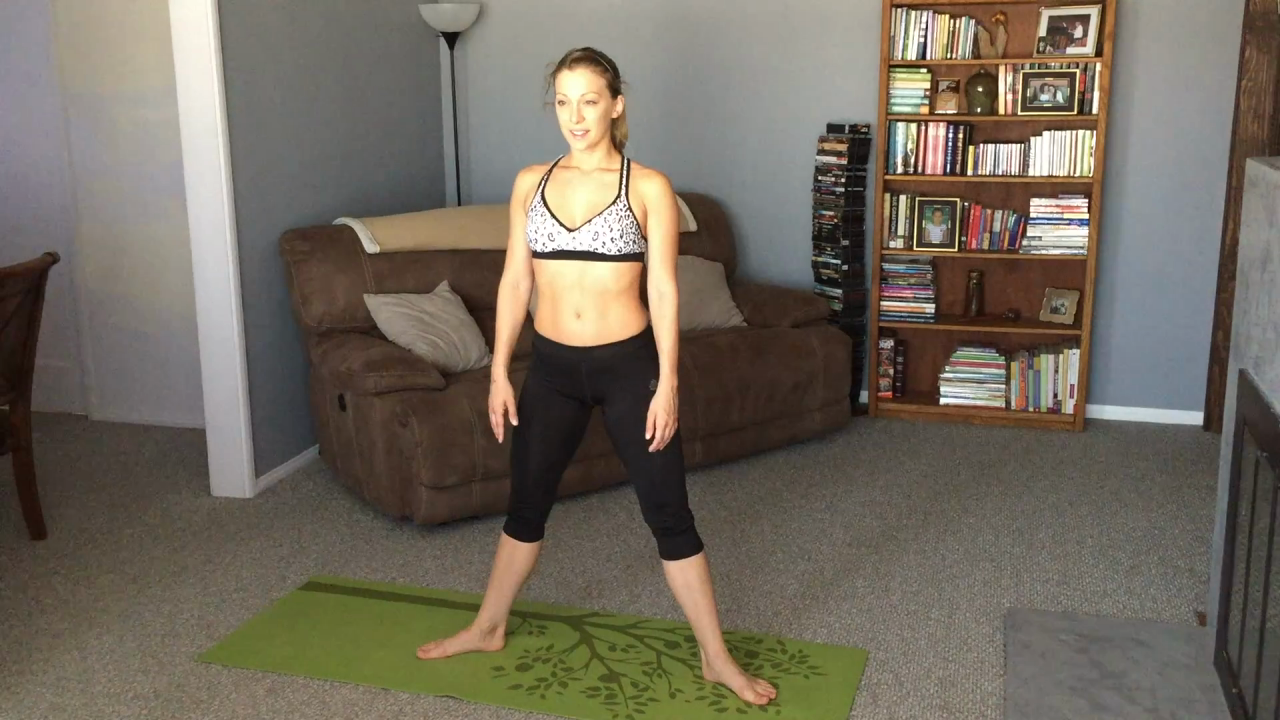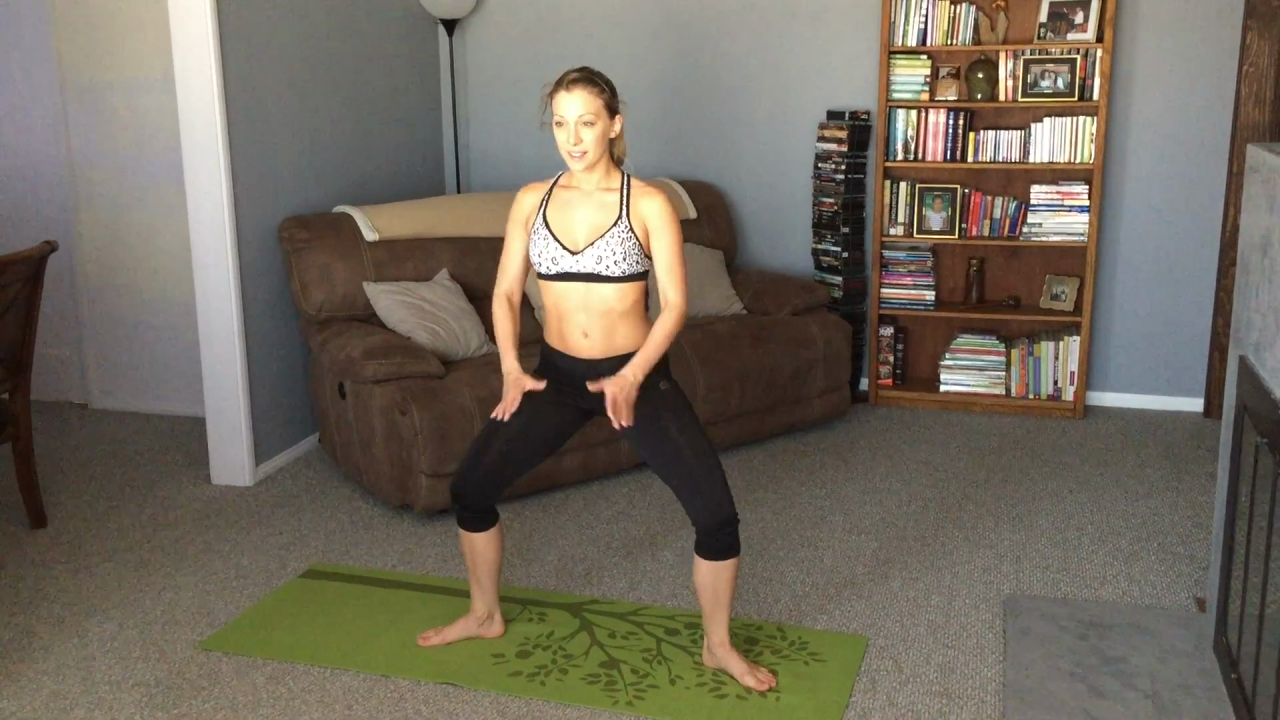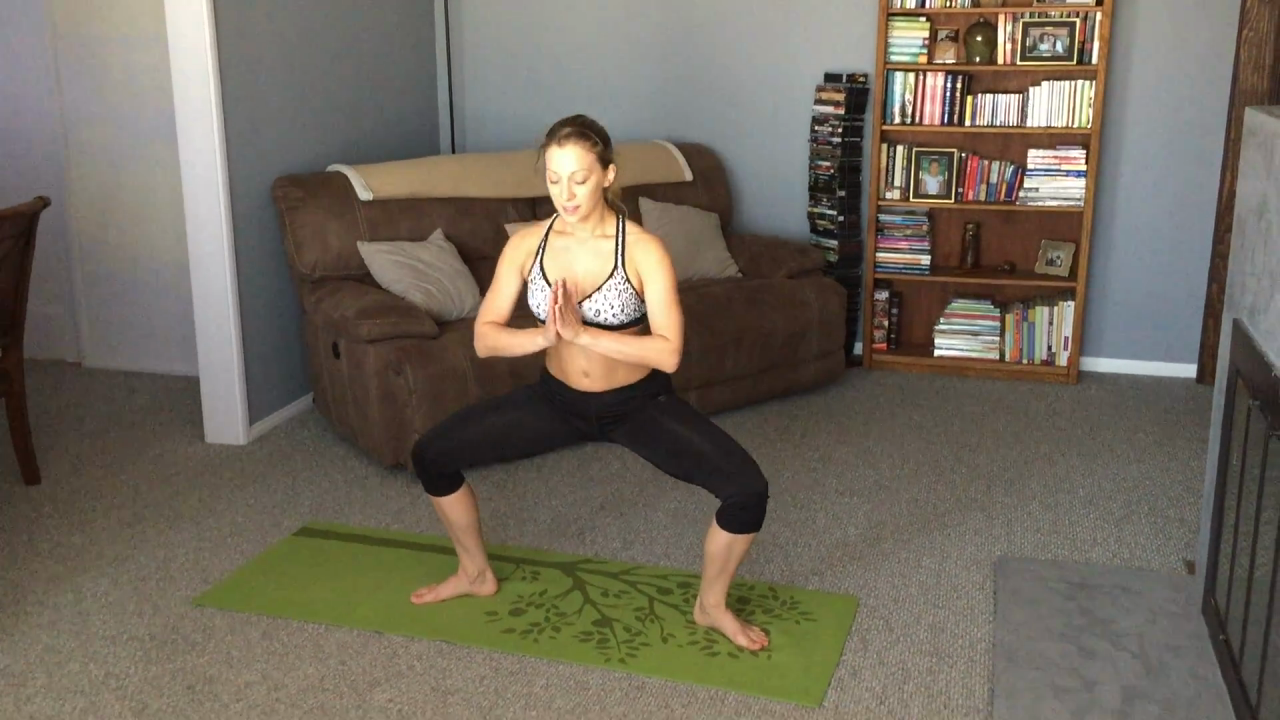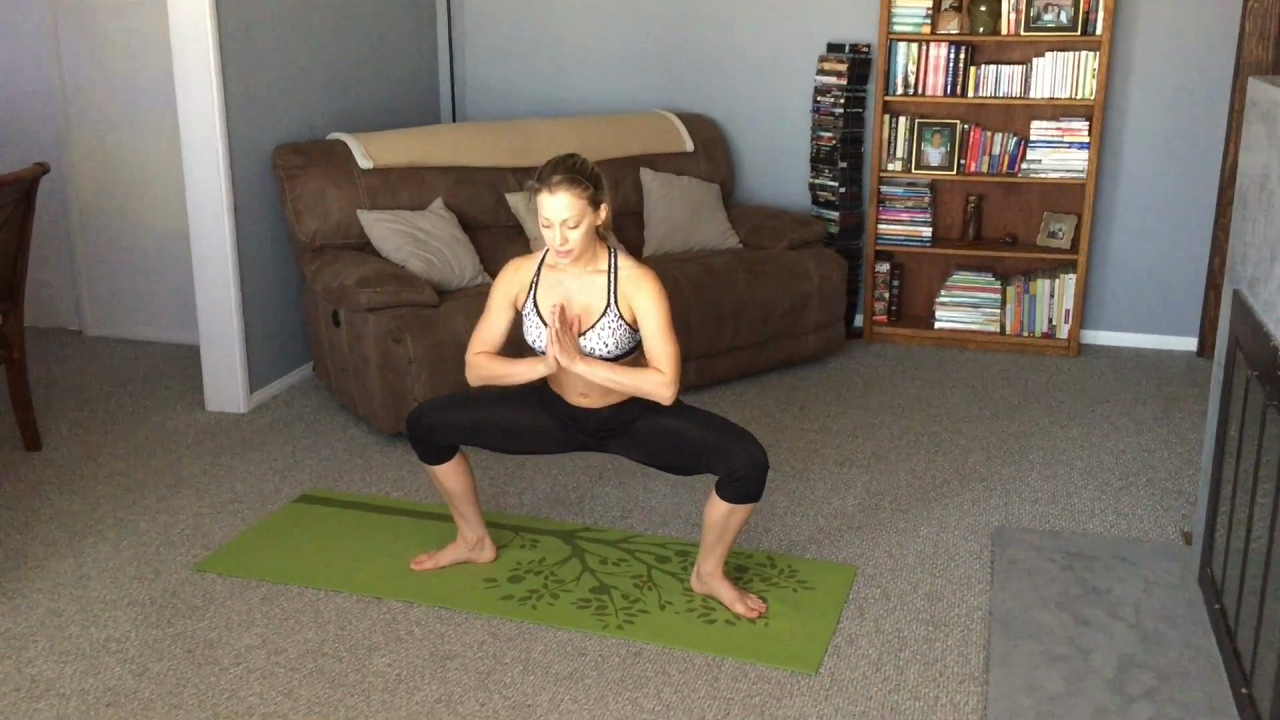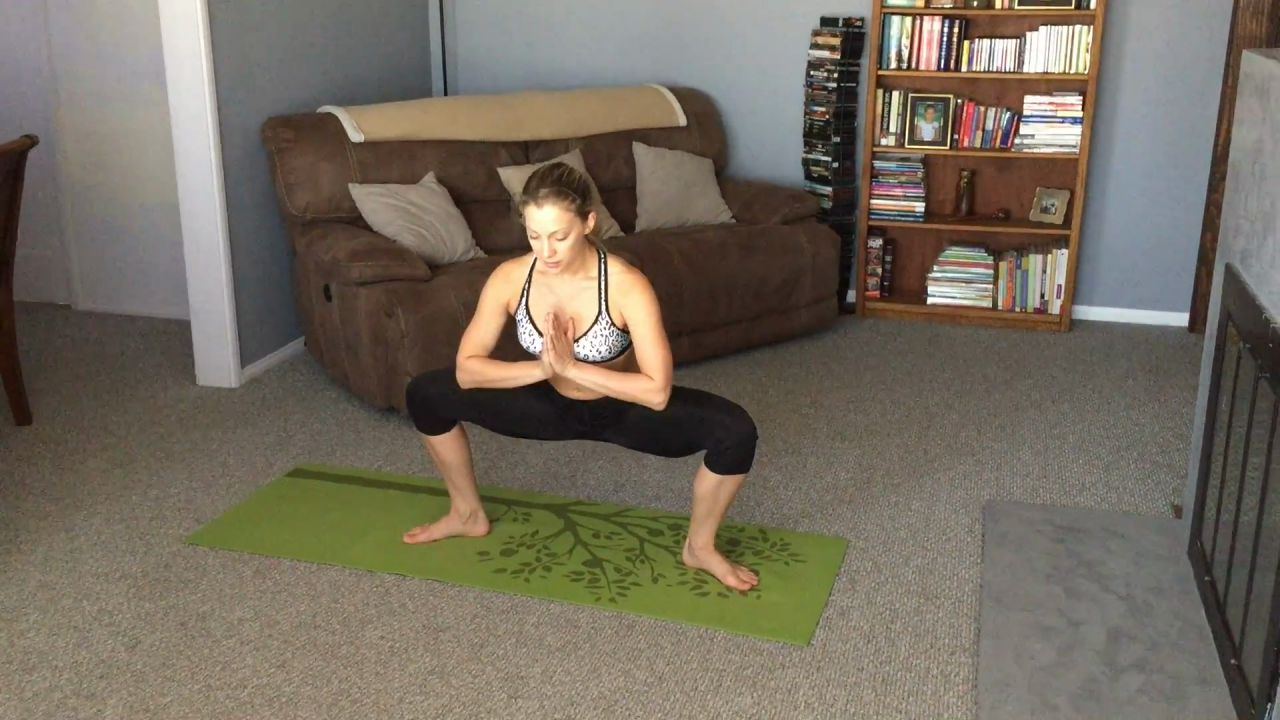
dt=0.7s
person 1, frame 1
left shoulder: (649, 187)
right shoulder: (531, 182)
left elbow: (664, 289)
right elbow: (514, 282)
left wrist: (668, 383)
right wrist: (499, 371)
left hip: (629, 365)
right hip: (552, 367)
left knee: (668, 513)
right knee: (527, 503)
left ankle: (716, 658)
right ankle: (488, 628)
person 1, frame 2
left shoulder: (649, 204)
right shoulder: (530, 201)
left elbow: (674, 304)
right elbow: (505, 293)
left wrist: (632, 377)
right wrist: (511, 368)
left hip: (636, 374)
right hip: (557, 374)
left knee: (716, 513)
right knee: (469, 488)
left ankle: (718, 646)
right ankle: (484, 615)
person 1, frame 3
left shoulder: (643, 249)
right shoulder: (525, 244)
left elbow: (670, 354)
right elbow: (483, 338)
left wrist: (581, 331)
right wrist: (546, 335)
left hip: (639, 403)
right hip: (556, 398)
left knee: (748, 490)
right knee: (431, 455)
left ankle: (711, 604)
right ankle: (476, 573)
person 1, frame 4
left shoulder: (636, 282)
right shoulder: (518, 274)
left elbow: (666, 387)
right elbow: (476, 367)
left wrist: (578, 361)
right wrist: (545, 363)
left hip: (634, 417)
right hip: (555, 410)
left knee: (748, 462)
right knee: (425, 423)
left ankle: (708, 573)
right ankle: (474, 540)
person 1, frame 5
left shoulder: (626, 285)
right shoulder: (510, 278)
left elbow: (658, 392)
right elbow: (466, 370)
left wrist: (571, 367)
right wrist: (541, 368)
left hip: (622, 410)
right hip: (552, 405)
left knee: (735, 431)
right knee: (426, 394)
left ankle: (699, 546)
right ankle: (468, 513)
